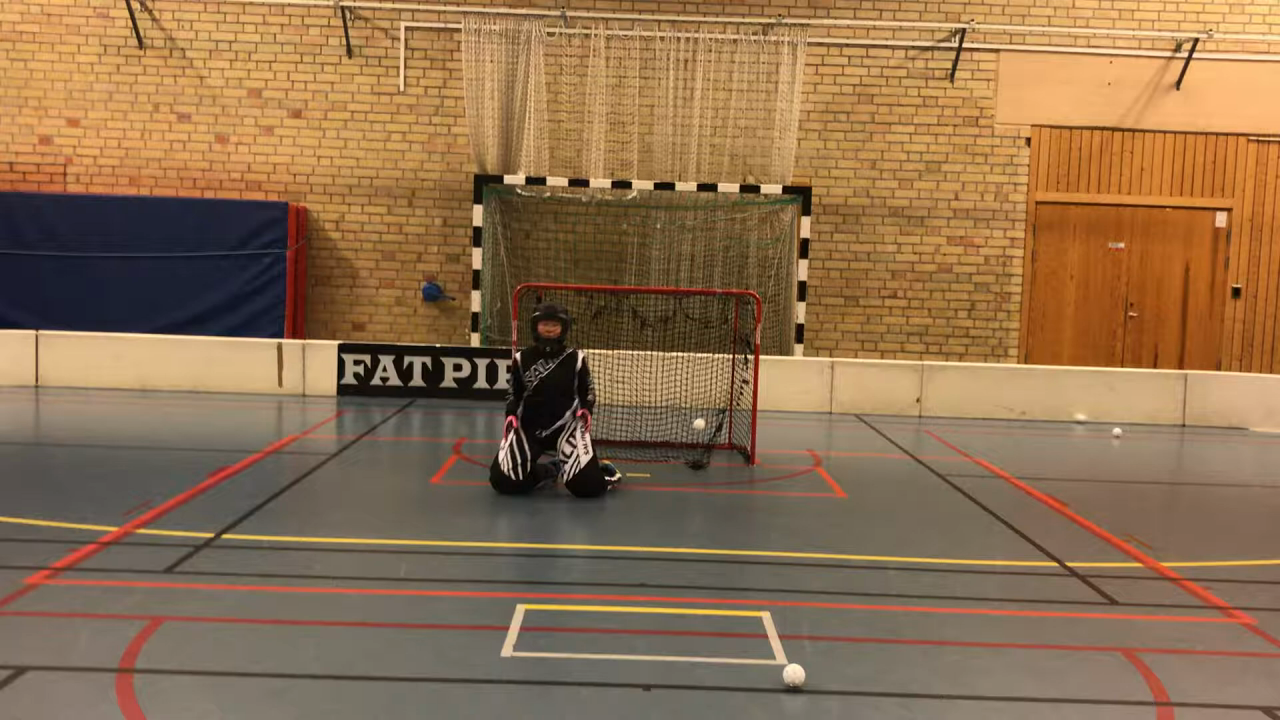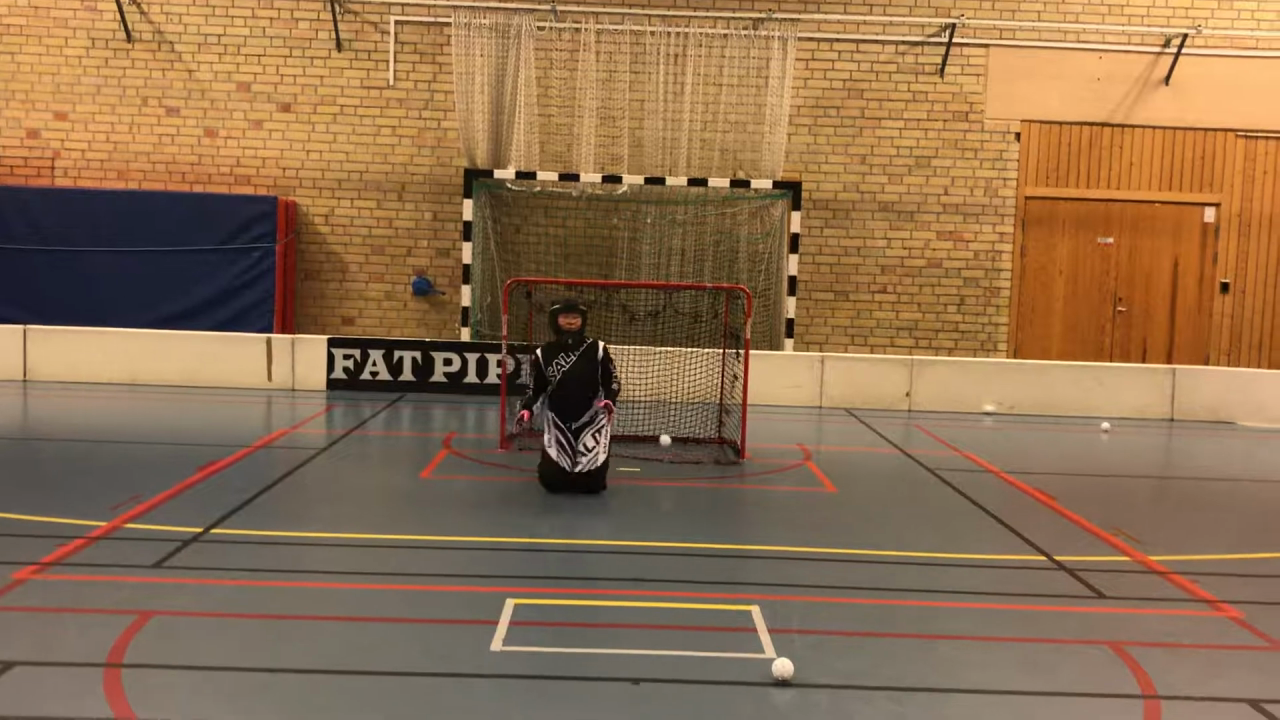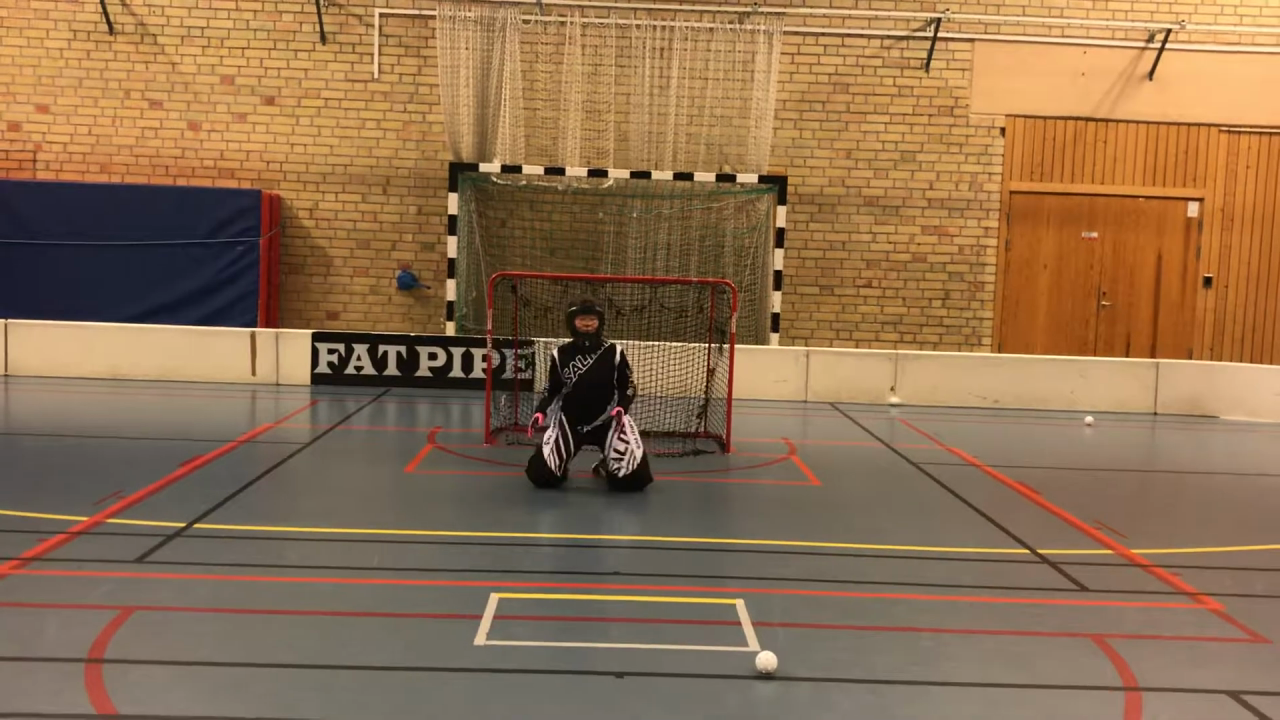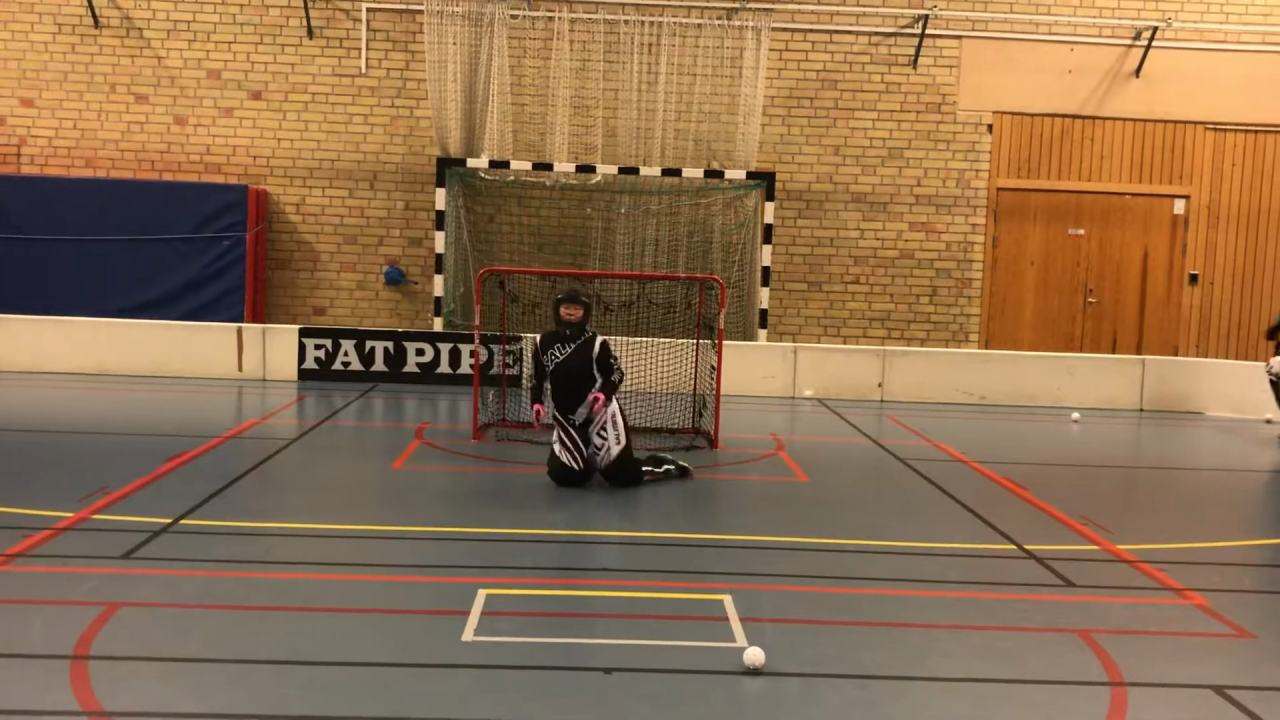
dt=0.3s
person 1, frame 1
left shoulder: (576, 358)
right shoulder: (522, 359)
left elbow: (587, 392)
right elbow: (515, 393)
left wrist: (585, 410)
right wrist: (511, 415)
left hip: (566, 424)
right hip: (531, 426)
left knee: (585, 485)
right knee: (504, 482)
right ankle: (546, 471)
person 1, frame 2
left shoulder: (596, 349)
right shoulder: (544, 354)
left elbow: (613, 381)
right elbow: (537, 389)
left wrist: (609, 401)
right wrist: (527, 409)
left hip: (591, 418)
right hip: (558, 420)
left knee: (589, 481)
right knee: (555, 480)
left ankle: (579, 466)
right ankle: (564, 462)
person 1, frame 3
left shoulder: (613, 353)
right shoulder: (561, 355)
left elbow: (628, 386)
right elbow: (552, 390)
left wrist: (621, 407)
right wrist: (541, 411)
left hip: (608, 419)
right hip: (569, 421)
left knee: (633, 480)
right knee: (541, 476)
left ankle: (609, 466)
right ankle: (559, 463)
person 1, frame 4
left shoulder: (596, 343)
right shoulder: (543, 342)
left elbow: (616, 374)
right elbow: (538, 378)
left wrist: (603, 394)
right wrist: (537, 402)
left hip: (597, 409)
right hip: (566, 415)
left knee: (622, 474)
right knee: (563, 475)
right ankle: (592, 458)
